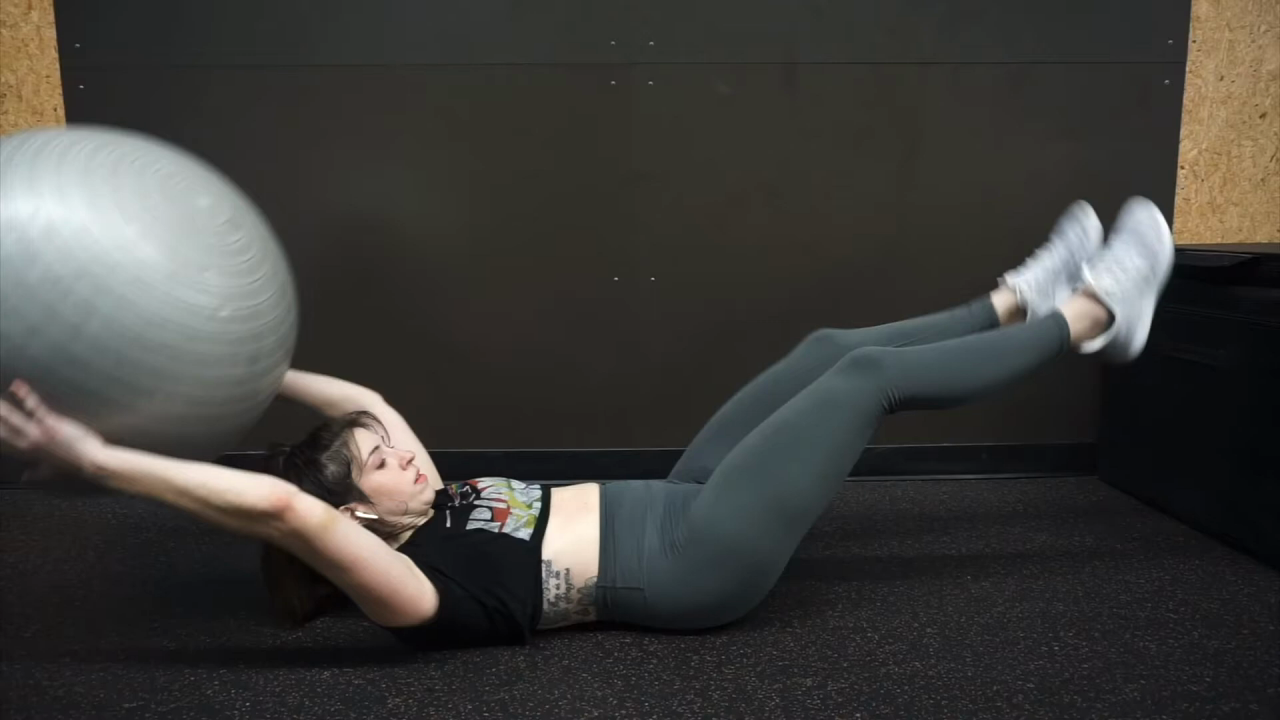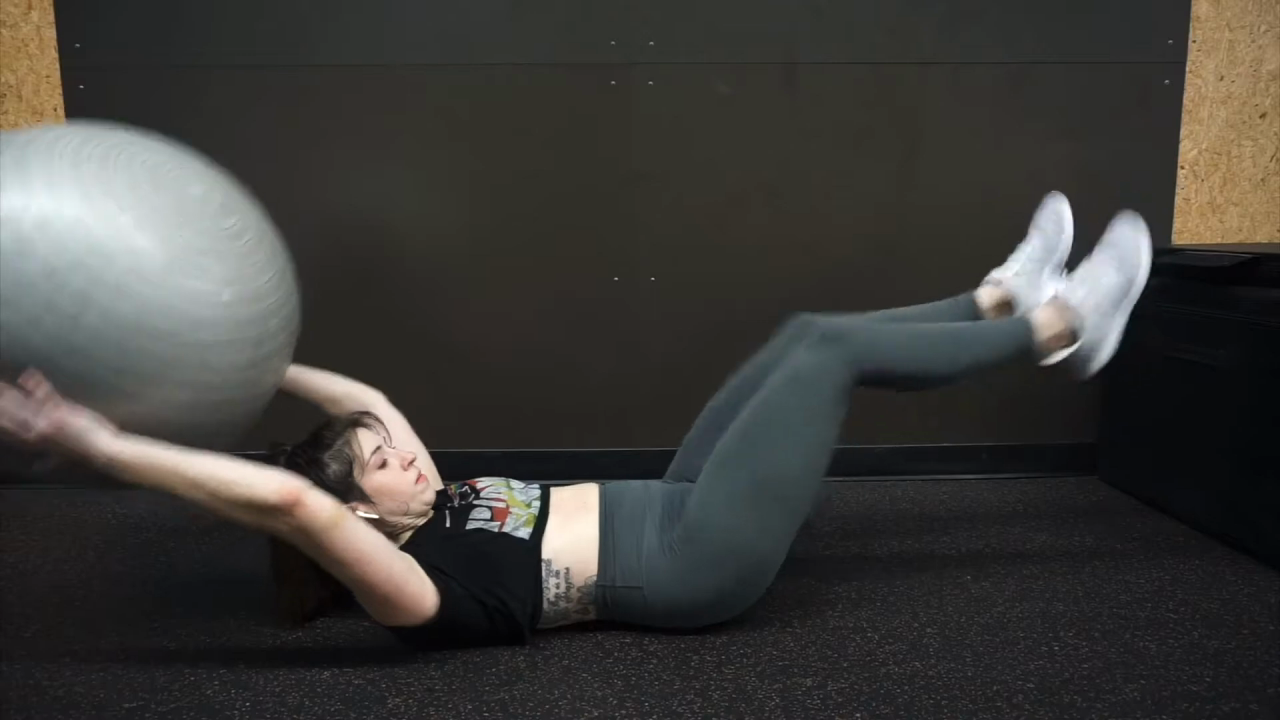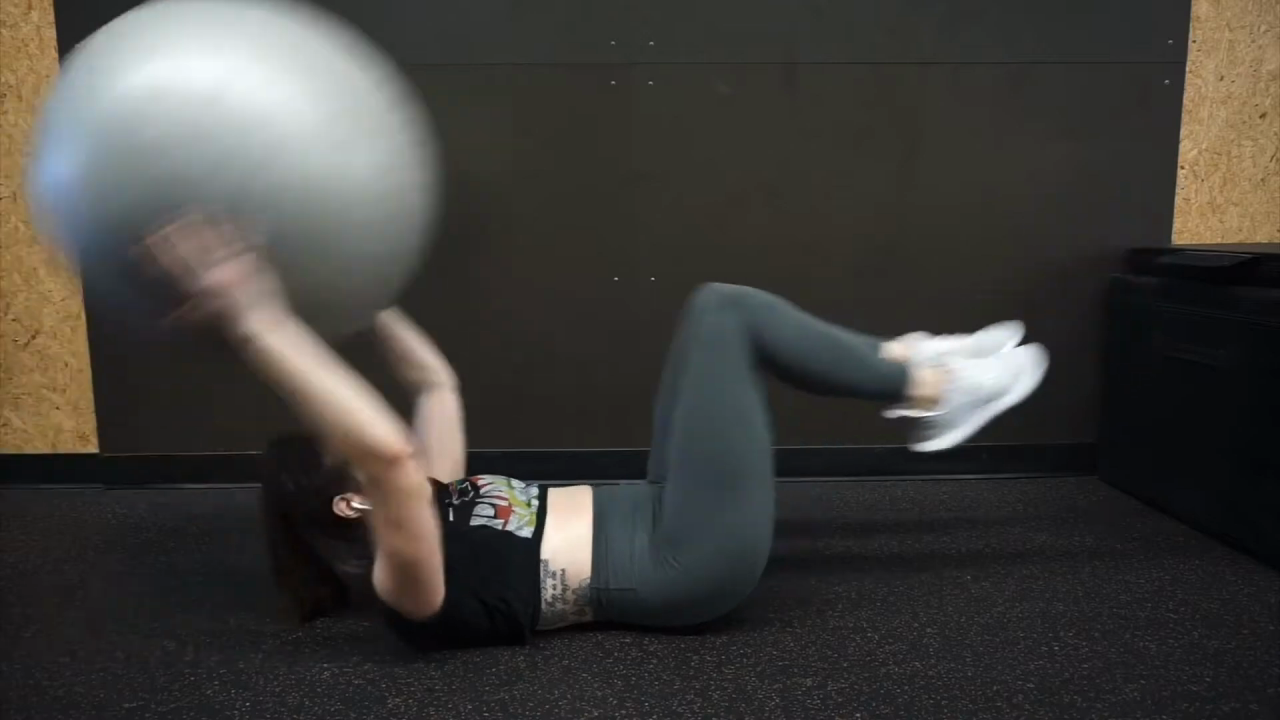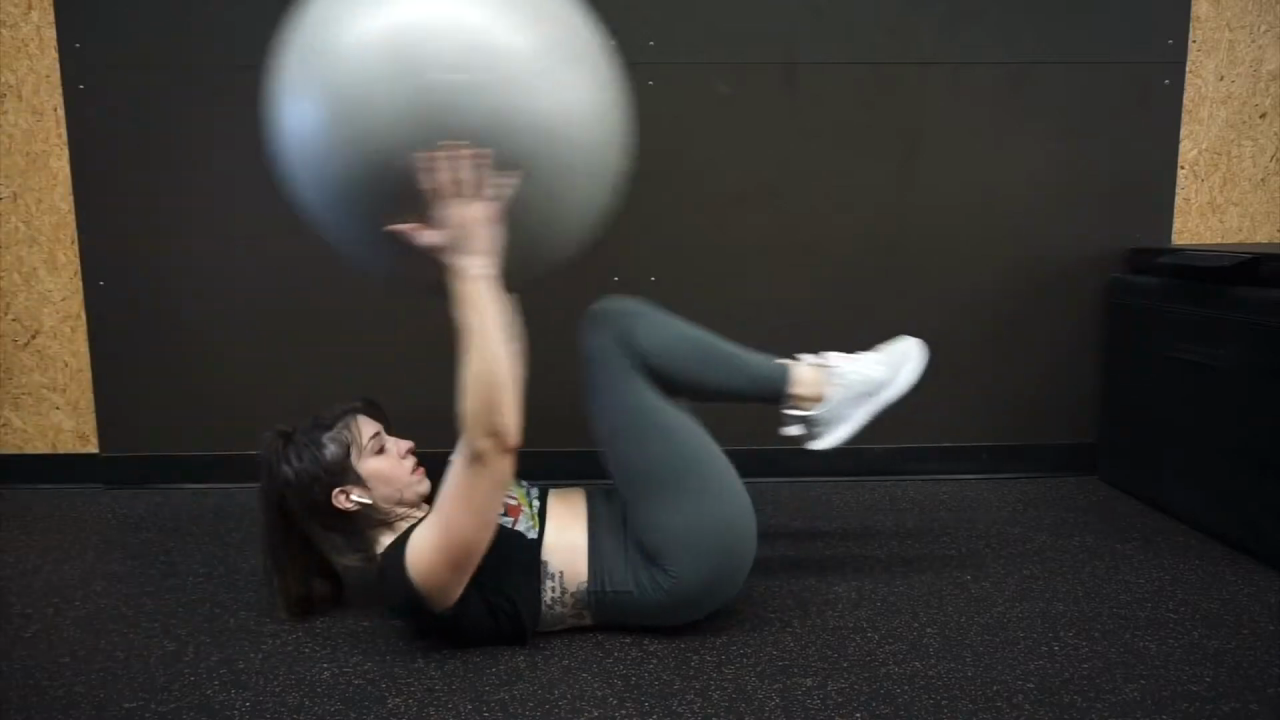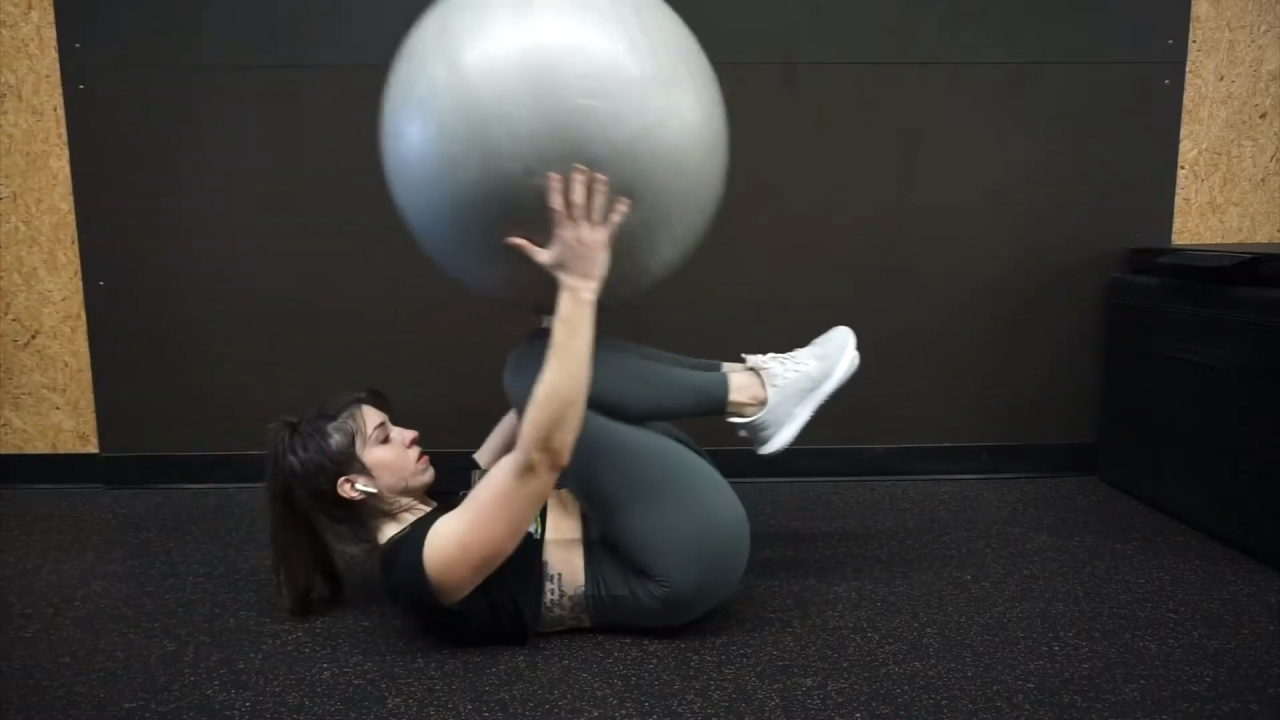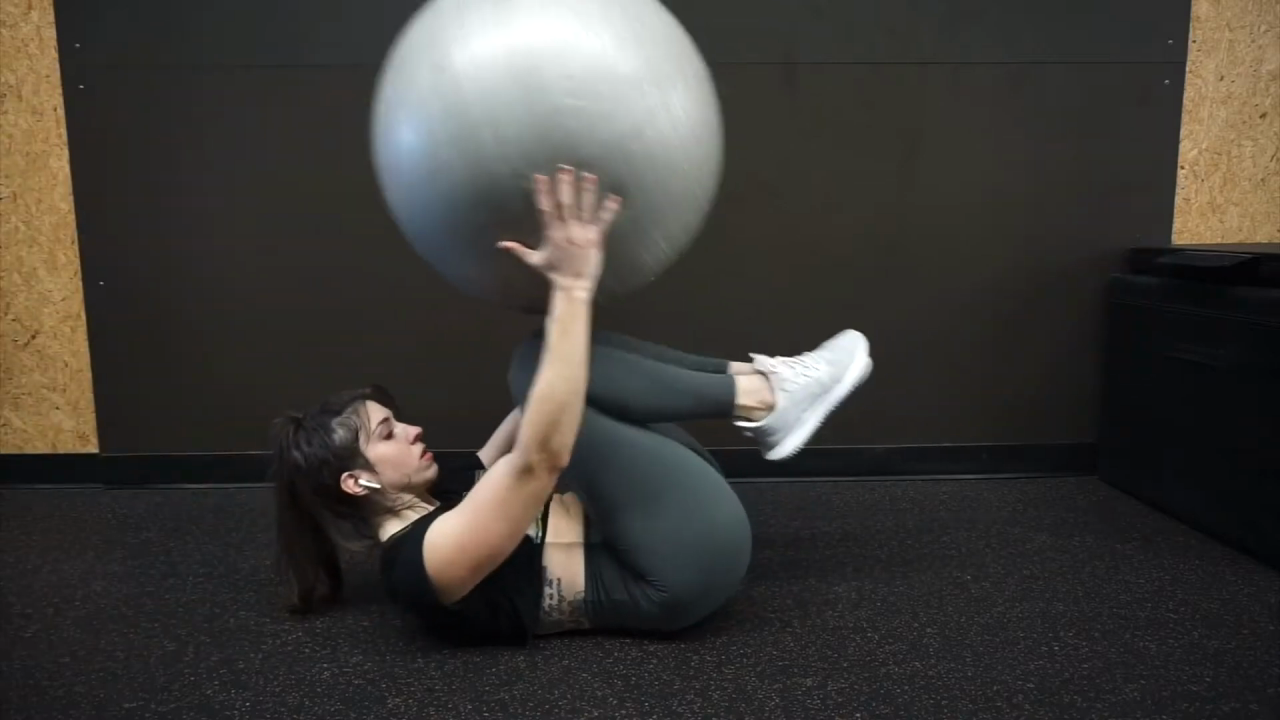
dt=0.2s
person 1, frame 1
left shoulder: (429, 514)
right shoulder: (413, 592)
left elbow: (367, 400)
right elbow: (281, 506)
right wrist: (99, 456)
left hip: (676, 511)
right hip: (699, 561)
left knee: (832, 351)
right knee: (863, 373)
left ankle: (1032, 299)
right ankle: (1097, 317)
person 1, frame 2
left shoulder: (430, 514)
right shoulder: (411, 597)
left elbow: (361, 402)
right elbow: (291, 498)
right wrist: (107, 446)
left hip: (673, 512)
right hip: (700, 561)
left knee: (809, 339)
right knee: (832, 351)
left ankle: (1007, 300)
right ankle: (1064, 327)
person 1, frame 3
left shoulder: (432, 508)
right shoulder: (406, 588)
left elbow: (434, 380)
right elbow: (384, 447)
right wrist: (254, 321)
left hip: (655, 529)
right hip: (695, 569)
left knee: (719, 326)
right knee: (722, 308)
left ankle: (913, 366)
right ankle: (930, 393)
person 1, frame 4
left shoulder: (427, 515)
right shoulder: (420, 571)
left elbow: (497, 396)
right elbow: (494, 435)
left wrist: (478, 266)
right wrist: (472, 265)
left hip: (690, 543)
right hip: (697, 560)
left knee: (610, 339)
right knee: (608, 322)
left ankle: (808, 381)
right ankle: (814, 390)
person 1, frame 5
left shoulder: (436, 499)
right shoulder: (430, 562)
left elbow: (525, 436)
right elbow: (545, 450)
left wrist: (571, 282)
right wrist: (578, 284)
left hip: (680, 528)
right hip: (691, 556)
left knee: (542, 368)
right knee: (536, 366)
left ankle: (750, 385)
right ankle: (753, 392)
person 1, frame 6
left shoulder: (436, 501)
right shoulder: (430, 559)
left elbow: (540, 408)
right elbow: (545, 449)
left wrist: (563, 278)
right wrist: (573, 284)
left hip: (679, 537)
right hip: (687, 560)
left knee: (552, 362)
right knee: (549, 363)
left ankle: (761, 386)
right ankle: (762, 397)
